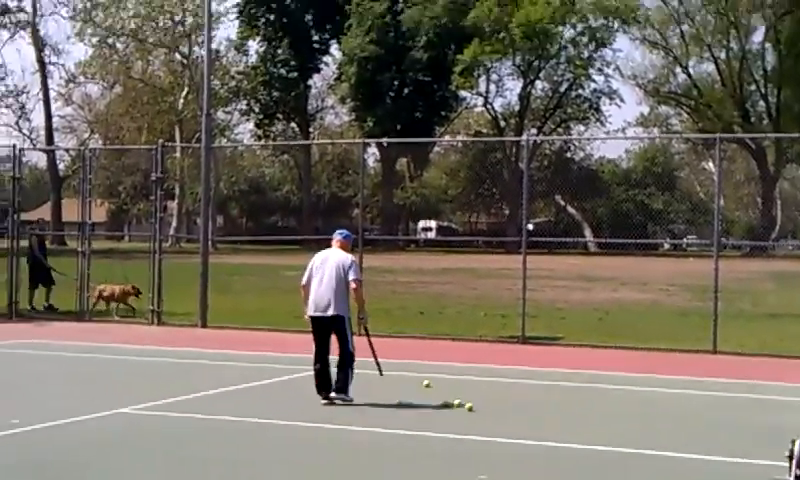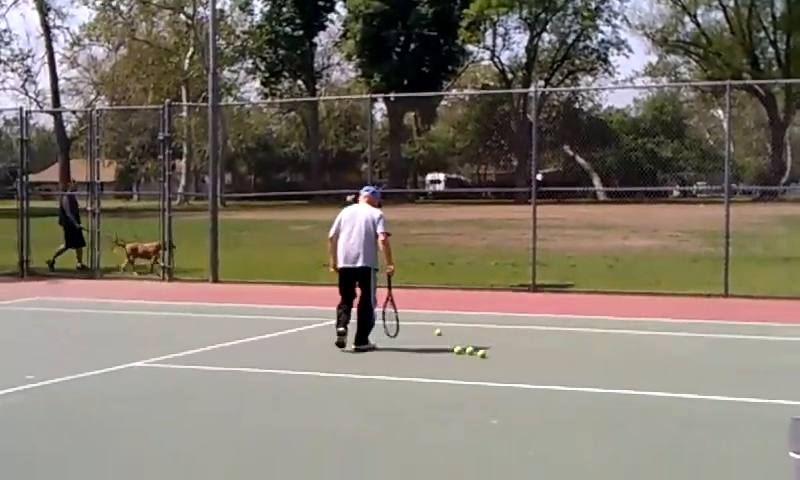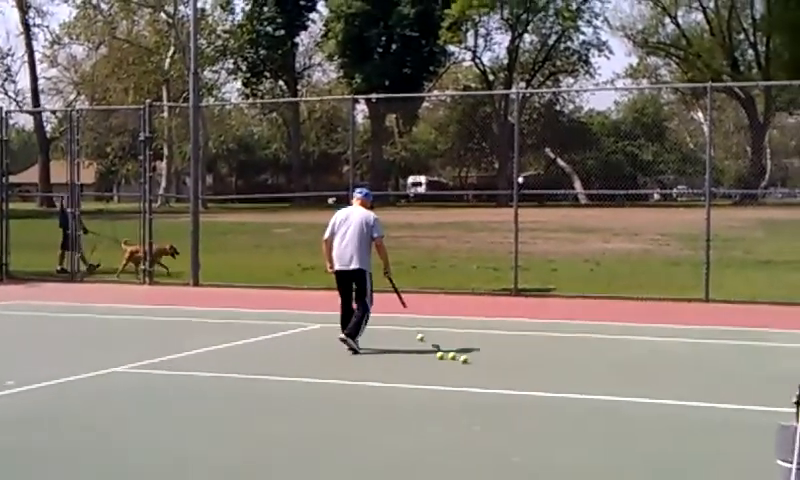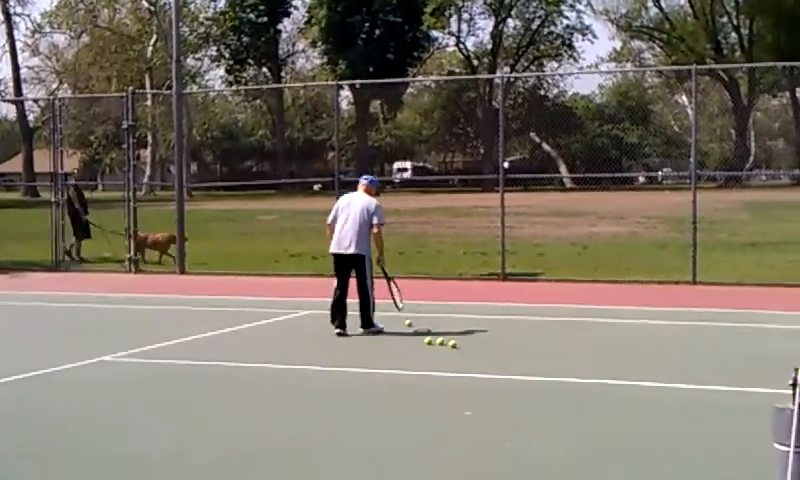
dt=0.4s
person 1, frame 1
left shoulder: (318, 257)
right shoulder: (348, 259)
left elbow: (304, 284)
right elbow: (355, 287)
left wrist: (307, 307)
right wrist: (362, 310)
left hip: (316, 311)
right hip: (338, 312)
left knee: (320, 354)
right knee: (347, 352)
left ankle: (326, 394)
right ankle: (339, 390)
person 1, frame 2
left shoulder: (345, 212)
right shoulder: (376, 214)
left elbow: (331, 237)
right elbow: (382, 239)
left wrist: (333, 260)
right wrist: (389, 263)
left hip: (344, 263)
right hip: (366, 263)
left knee: (346, 300)
right knee: (367, 302)
left ankle: (341, 327)
right ankle: (361, 341)
person 1, frame 3
left shoulder: (339, 214)
right shoulder: (371, 217)
left elbow: (326, 240)
right elbow: (379, 244)
left wrist: (329, 262)
right wrist: (386, 265)
left hip: (340, 265)
right hip: (360, 266)
left knee: (346, 304)
right knee: (363, 304)
left ankle: (351, 338)
right ankle: (349, 334)
person 1, frame 4
left shoulder: (343, 199)
right shoulder: (373, 203)
left elbow: (330, 223)
right elbow: (376, 231)
left wrist: (332, 244)
right wrist: (380, 254)
left hip: (339, 249)
right hip: (360, 251)
left knee: (340, 288)
right knee: (365, 288)
left ankle: (339, 324)
right ankle: (368, 324)
